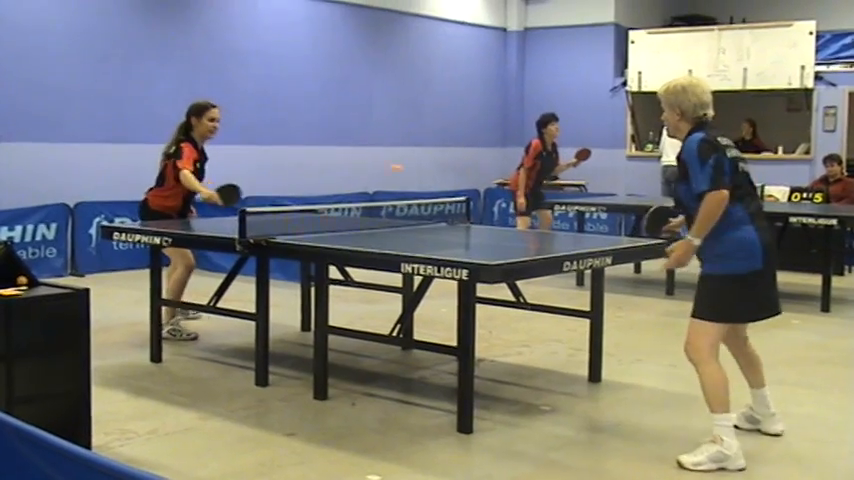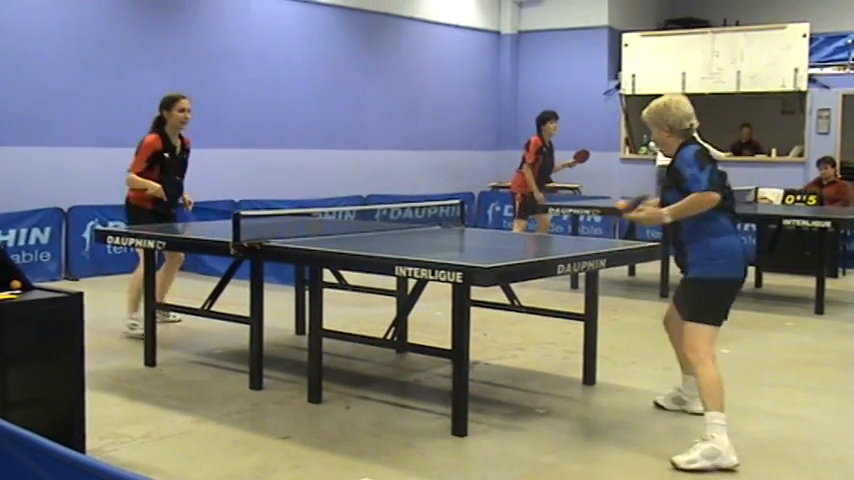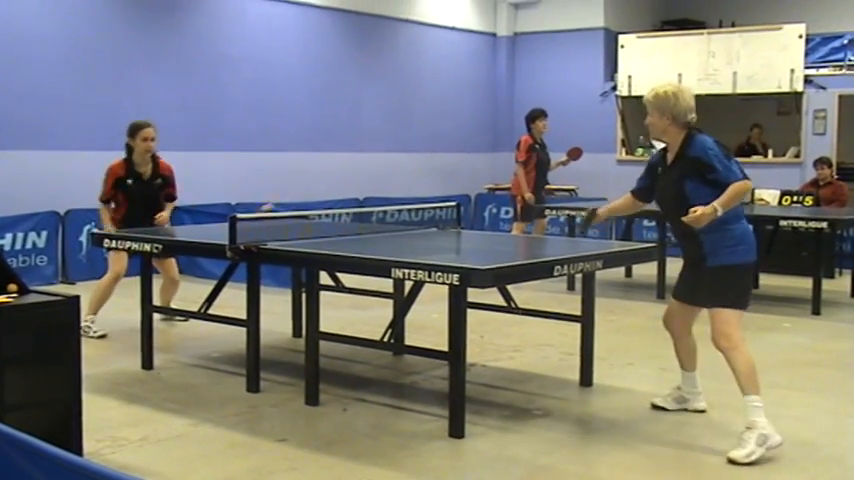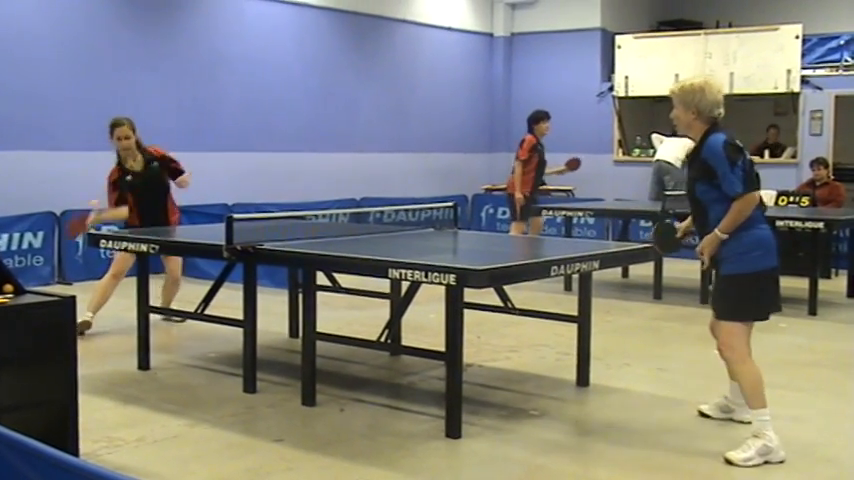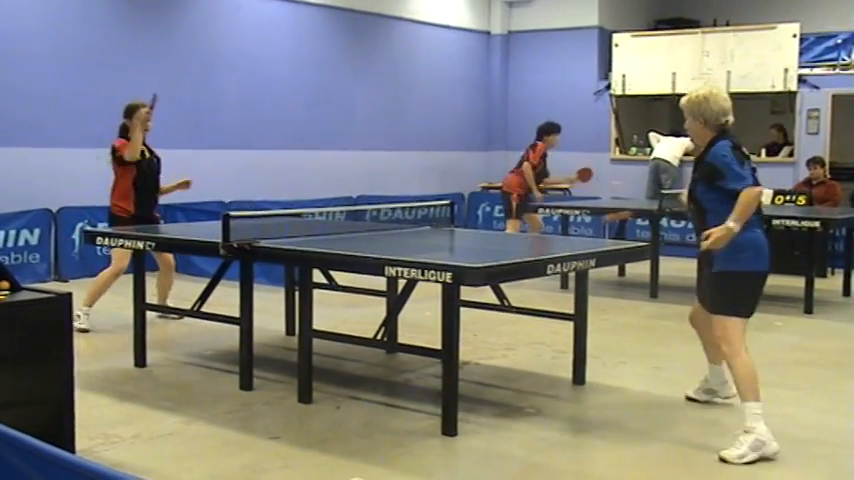
dt=0.4s
person 1, frame 1
left shoulder: (697, 145)
right shoulder: (713, 143)
left elbow: (718, 195)
left wrist: (691, 241)
right wrist: (685, 222)
left hip: (730, 257)
right hip: (747, 251)
left knee: (699, 349)
right knee: (734, 337)
left ankle: (725, 445)
right ankle: (764, 414)
person 1, frame 2
left shoulder: (690, 155)
right shoulder: (690, 158)
left elbow: (708, 198)
right elbow: (668, 201)
left wrist: (662, 215)
right wrist: (647, 207)
left hip: (715, 262)
right hip: (712, 260)
left knee: (698, 350)
right knee: (674, 322)
left ankle: (717, 443)
right ankle: (690, 393)
person 1, frame 3
left shoulder: (702, 147)
right shoulder: (661, 160)
left elbow: (742, 183)
right elbow: (638, 198)
left wrist: (713, 209)
right wrist: (602, 213)
left hip: (728, 253)
right hip: (700, 255)
left knee: (725, 337)
right knee: (675, 320)
left ankle: (760, 427)
right ankle: (689, 392)
person 1, frame 4
left shoulder: (719, 147)
right shoulder: (703, 149)
left elbow: (748, 197)
left wrist: (716, 236)
right wrist: (690, 224)
left hip: (745, 257)
right hip: (735, 257)
left knee: (732, 347)
right knee: (720, 330)
left ankle: (767, 438)
right ankle: (737, 403)
person 1, frame 5
left shoulder: (722, 153)
right shoulder: (714, 151)
left elbow: (752, 191)
left wrist: (730, 227)
right wrist: (693, 194)
left hip: (738, 257)
right hip: (726, 258)
left knee: (729, 341)
right knee: (700, 317)
left ankle: (758, 433)
right ankle: (717, 384)
person 2, frame 1
left shoulder: (196, 149)
right shoulder: (185, 149)
right elbow: (184, 176)
left wrist: (186, 205)
right wrist: (204, 191)
left hip: (169, 212)
right hip: (157, 214)
left knee: (180, 261)
right knee: (186, 263)
left ankle: (173, 308)
right ankle: (169, 324)
person 2, frame 2
left shoulder: (184, 144)
right shoulder: (152, 142)
right elbow: (131, 177)
left wrist: (182, 195)
right wrist: (150, 185)
left hip: (165, 209)
right hip: (141, 208)
left knee: (176, 257)
left ankle: (157, 308)
right ankle: (132, 318)
person 2, frame 3
left shoulder: (164, 170)
right shoulder: (117, 170)
left elbow: (169, 201)
right elbow: (104, 205)
left wrist: (166, 214)
right wrist: (108, 227)
left hip: (152, 229)
right hip: (122, 228)
left knee: (173, 277)
right knee: (116, 272)
left ankle: (165, 309)
right ankle: (88, 321)
person 2, frame 4
left shoulder: (157, 157)
right shoulder: (116, 175)
left elbow: (182, 176)
right elbow: (120, 210)
left wrist: (183, 180)
right wrist: (98, 216)
left hip: (167, 225)
right hip: (137, 227)
left knee: (174, 276)
right knee: (116, 271)
left ankle: (165, 310)
right ankle: (87, 316)
person 2, frame 5
left shoulder: (152, 155)
right shoulder: (120, 146)
right elbow: (132, 155)
left wrist: (176, 186)
right wrist: (139, 121)
left hip: (148, 217)
right hip: (123, 217)
left knee: (168, 263)
right knee: (118, 267)
left ankle: (162, 306)
right ankle: (82, 312)
